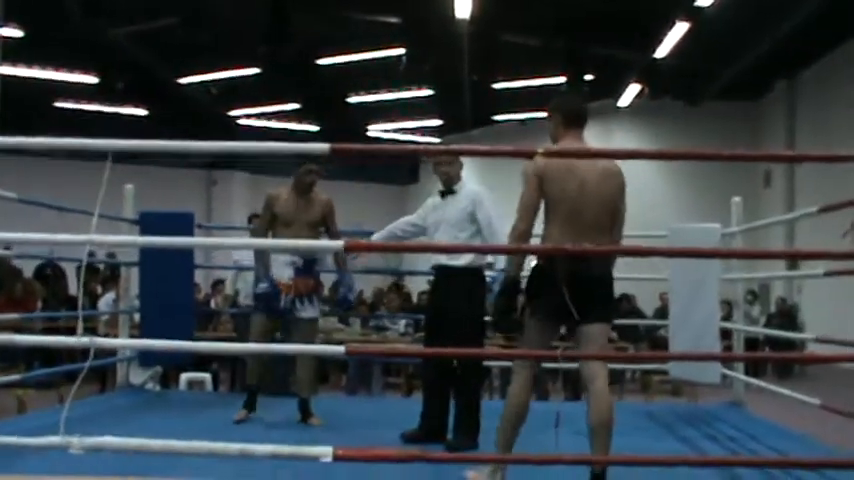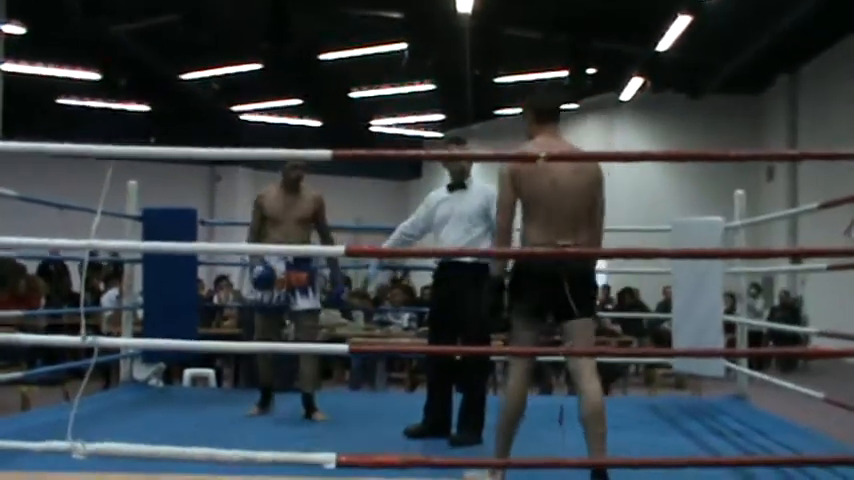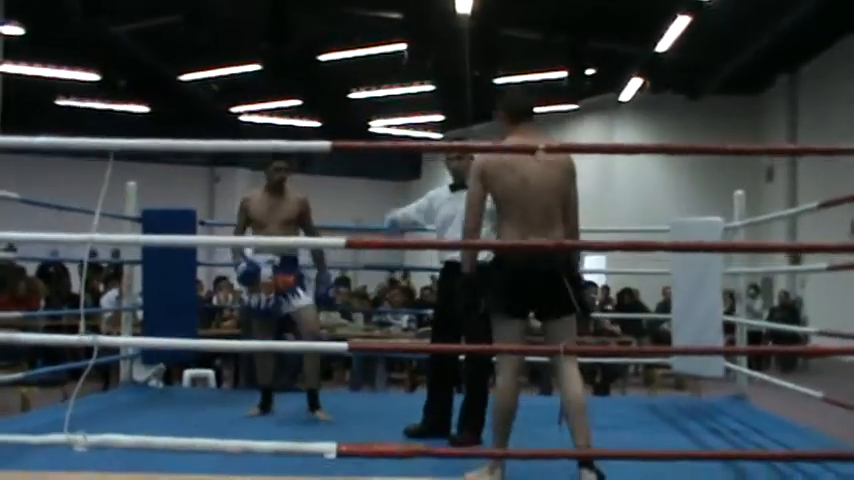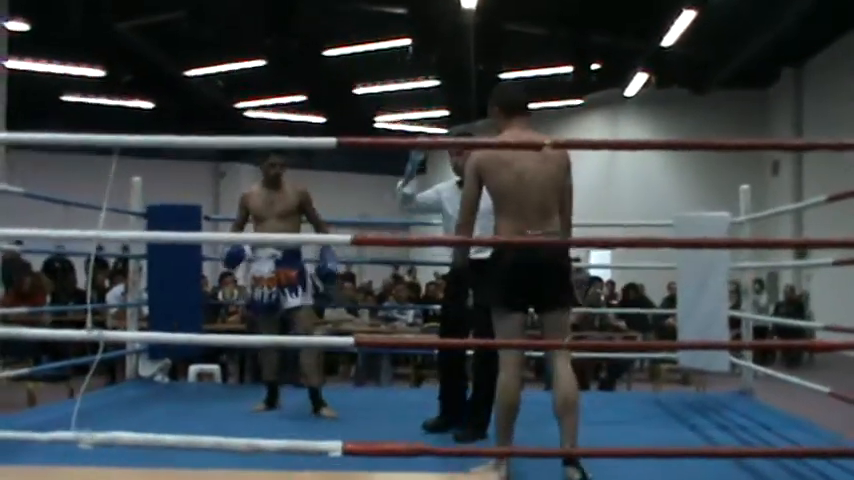
dt=0.2s
person 1, frame 1
left shoulder: (541, 162)
right shoulder: (613, 170)
left elbow: (522, 230)
right elbow: (615, 238)
left wrist: (509, 282)
left hip: (554, 270)
right hip: (596, 273)
left knee: (525, 369)
right knee: (596, 376)
person 1, frame 2
left shoulder: (517, 162)
right shoulder: (590, 165)
left elbow: (503, 230)
right elbow: (595, 231)
left wrist: (496, 280)
left hip: (534, 268)
right hip: (577, 268)
left knee: (519, 369)
right knee: (585, 370)
person 1, frame 3
left shoulder: (487, 161)
right shoulder: (563, 160)
left elbow: (471, 228)
right elbow: (572, 224)
left wrist: (468, 277)
right wrist: (574, 269)
left hip: (510, 265)
right hip: (555, 264)
left knee: (508, 367)
right knee: (567, 363)
person 1, frame 4
left shoulder: (482, 155)
right shoulder: (558, 153)
left elbow: (465, 223)
right elbow: (566, 217)
left wrist: (459, 270)
left hip: (509, 258)
right hip: (551, 256)
left knee: (510, 361)
right knee: (560, 356)
person 2, frame 1
left shoulder: (474, 196)
right shoulder: (433, 204)
left elbow: (493, 235)
right elbow: (407, 226)
right wrist: (371, 242)
left hip: (466, 281)
right hip: (442, 281)
left knee: (467, 356)
right knee: (434, 354)
left ankle: (466, 432)
right ankle: (433, 426)
person 2, frame 2
left shoulder: (486, 193)
right shoulder: (436, 198)
right elbow: (410, 230)
left hip: (474, 276)
right hip: (444, 276)
left knee: (473, 352)
right knee: (438, 349)
left ankle: (470, 426)
right ankle: (436, 420)
person 2, frame 3
right shoulder: (437, 197)
right elbow: (409, 216)
right wrist: (394, 218)
left hip: (481, 276)
right hip: (450, 276)
left knee: (477, 353)
right knee: (441, 349)
left ankle: (470, 427)
right ankle: (436, 421)
person 2, frame 4
right shoulder: (445, 191)
right elbow: (411, 202)
right wrist: (408, 180)
left hip: (488, 272)
right hip: (459, 272)
left knee: (486, 348)
right knee: (450, 343)
left ankle: (476, 421)
right ankle: (451, 413)
person 3, frame 1
left shoulder: (324, 203)
right shoulder: (274, 199)
left elbow: (335, 240)
right elbow: (260, 237)
left wrist: (344, 276)
right wrist: (261, 274)
left hip: (307, 274)
right hip: (277, 271)
left knee: (306, 344)
right knee: (257, 338)
left ankle: (305, 409)
right ankle: (249, 402)
person 3, frame 2
left shoulder: (314, 199)
right shoulder: (264, 198)
left elbow: (326, 238)
right elbow: (253, 237)
left wrist: (336, 273)
right wrist: (256, 263)
left hip: (302, 269)
right hip: (271, 268)
left knee: (308, 339)
right knee: (264, 338)
left ankle: (309, 404)
right ankle: (265, 399)
person 3, frame 3
left shoulder: (299, 201)
right shoulder: (249, 201)
left elbow: (312, 238)
right elbow: (237, 237)
left wrist: (323, 273)
right wrist: (239, 260)
left hip: (289, 271)
right hip: (259, 272)
left knee: (312, 332)
right knee: (263, 342)
left ankle: (314, 402)
right ankle: (266, 400)
person 3, frame 4
left shoulder: (298, 193)
right shoulder: (248, 197)
left elbow: (318, 224)
right elbow: (237, 229)
left wrist: (327, 251)
right wrist: (234, 248)
left hip: (291, 264)
right hip: (262, 267)
left knee: (305, 332)
right knee: (267, 335)
left ankle: (317, 400)
right ankle: (271, 396)
